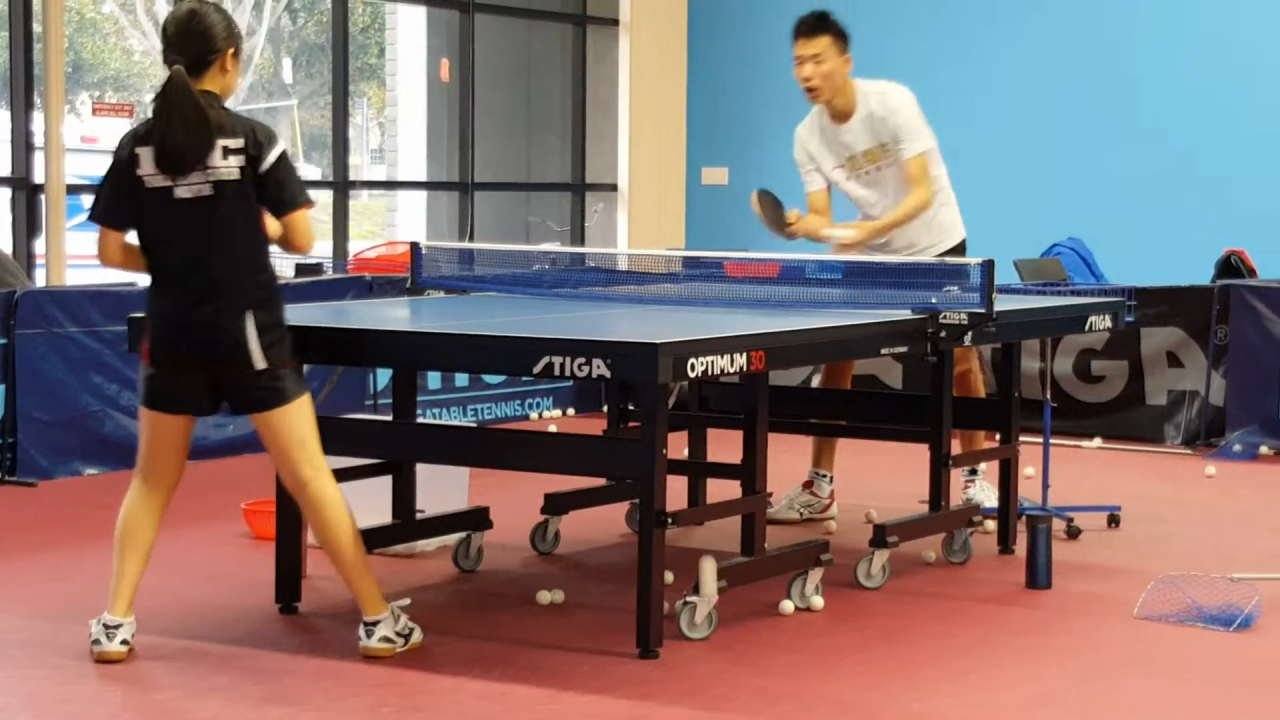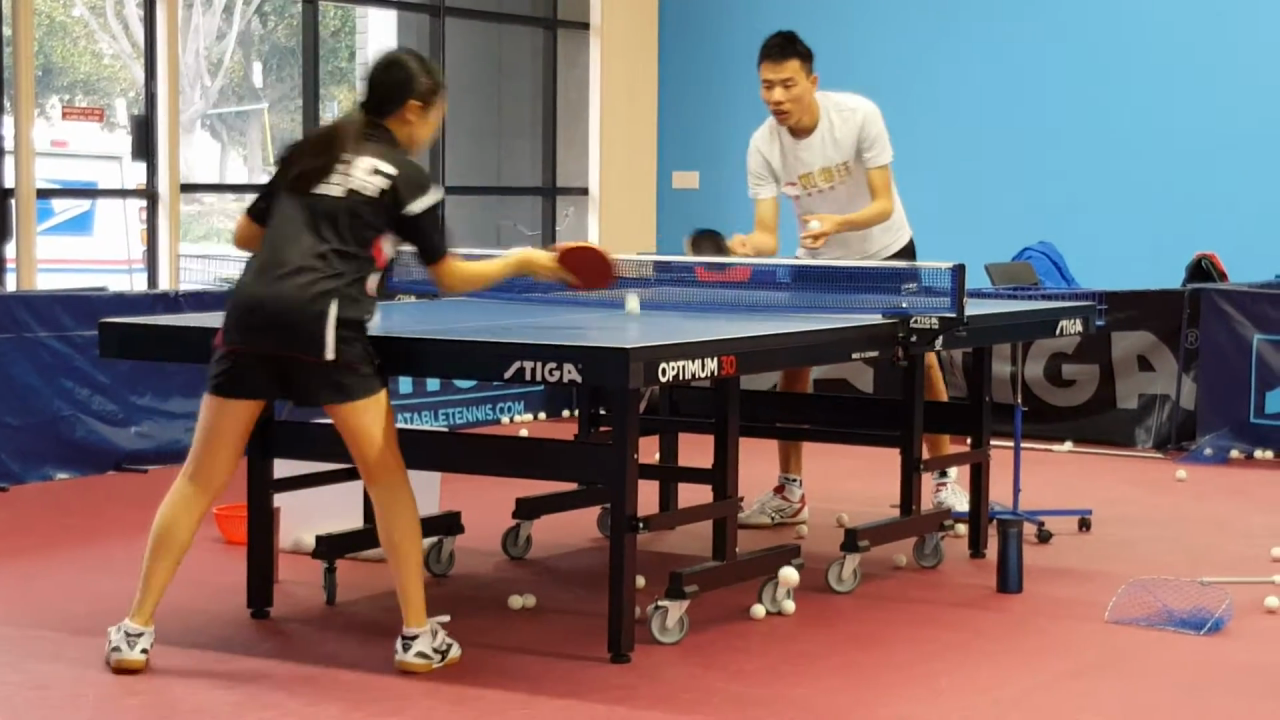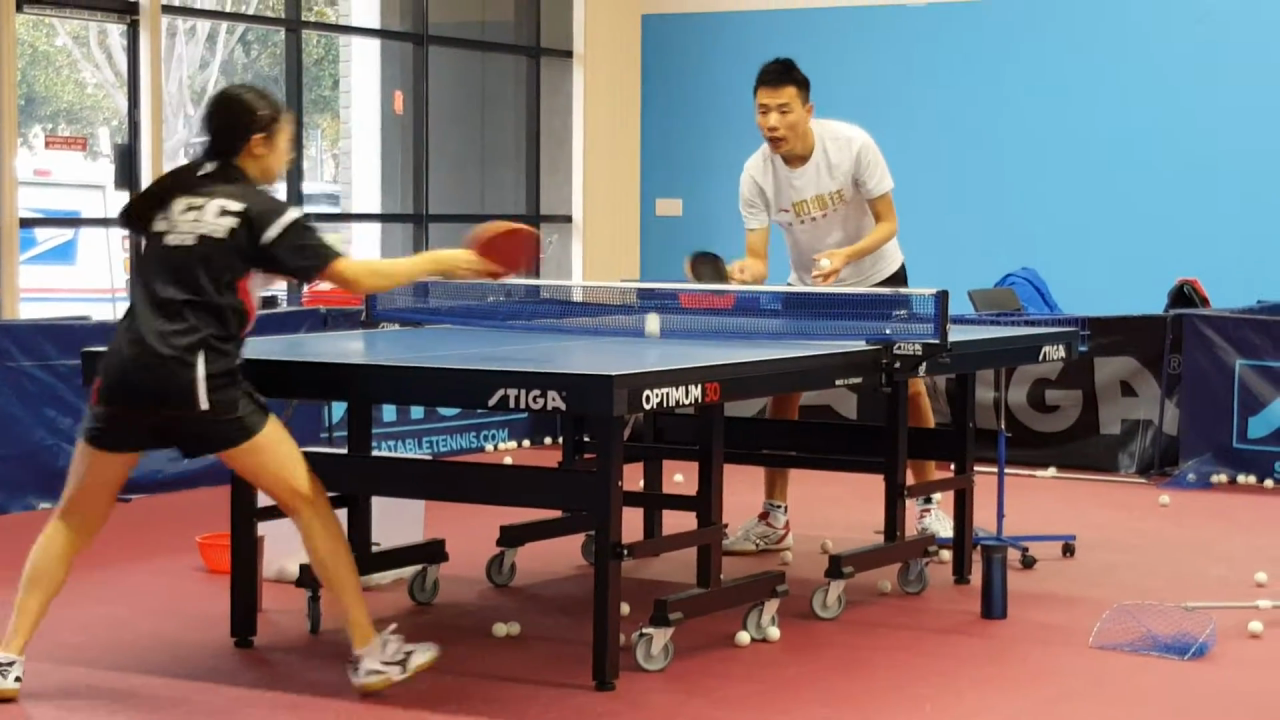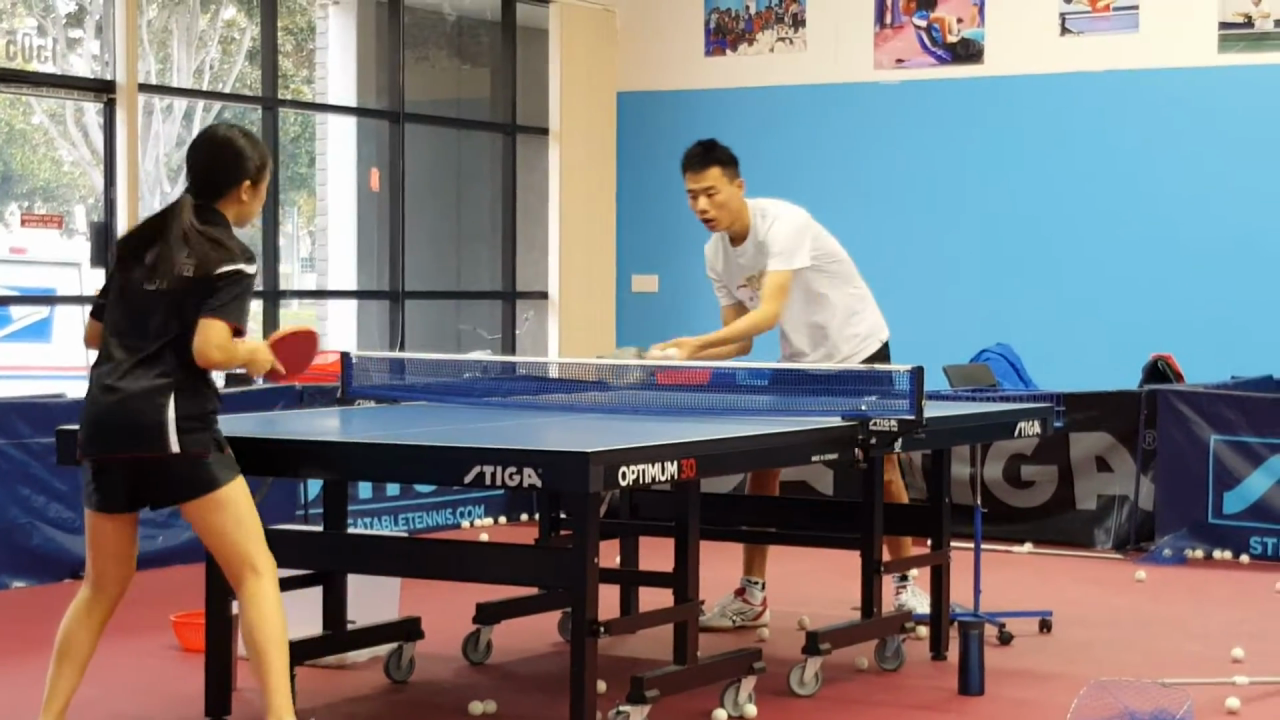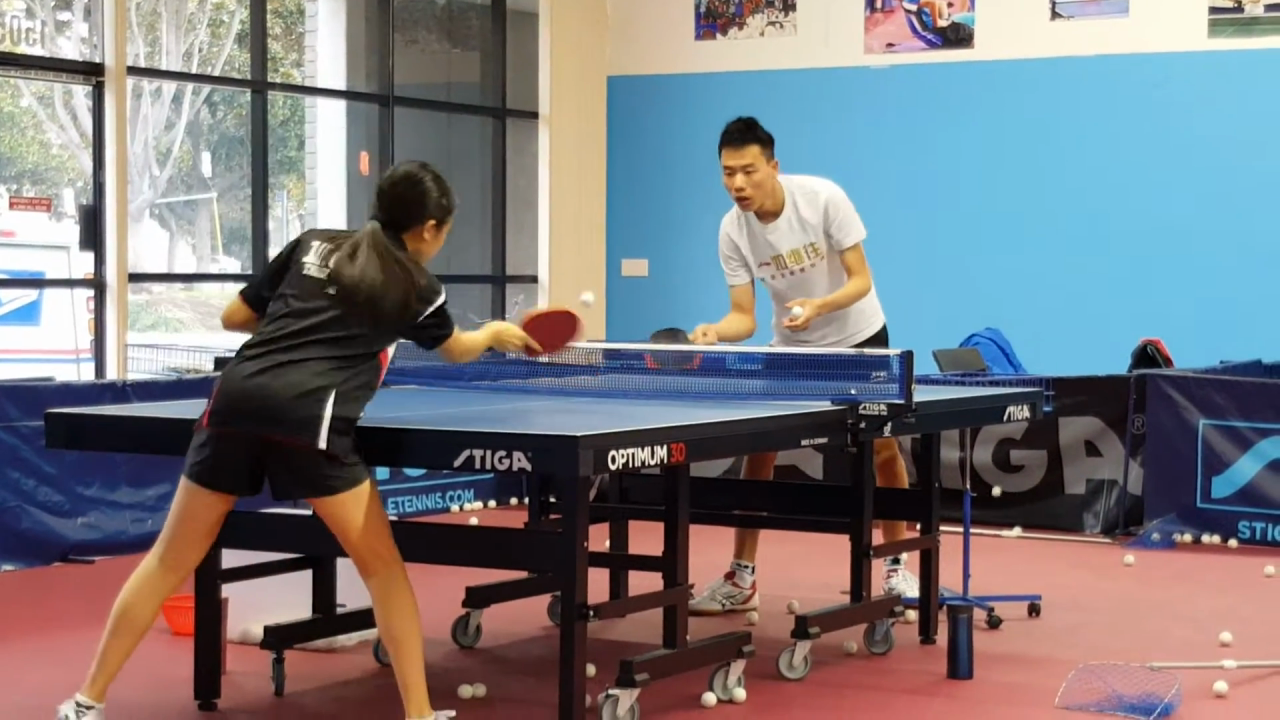
dt=1s
person 1, frame 1
left shoulder: (137, 145)
right shoulder: (253, 139)
left elbow: (110, 252)
right elbow: (301, 240)
left hip: (172, 337)
right hip: (247, 332)
left knee: (152, 481)
right knee: (309, 478)
left ankle: (114, 622)
right ankle: (378, 620)
person 1, frame 2
left shoulder: (308, 153)
right shoulder: (407, 178)
left elbow: (246, 235)
right elbow: (450, 278)
right wrist: (523, 261)
left hip: (250, 315)
right hip: (324, 323)
left knee: (200, 476)
right knee: (387, 477)
left ankle: (135, 631)
right ankle: (418, 634)
person 1, frame 3
left shoulder: (166, 197)
right shoulder: (262, 212)
right elbow: (356, 279)
right wrist: (445, 260)
left hip: (129, 372)
right hip: (199, 379)
left knee: (70, 519)
right knee: (309, 502)
right ankle: (371, 651)
person 1, frame 4
left shoulder: (140, 241)
right shoulder: (230, 257)
left elbow: (94, 334)
right elbow: (210, 350)
right wrist: (256, 355)
left hip: (105, 419)
right hip: (171, 423)
left knee: (105, 584)
right knee: (255, 572)
person 1, frame 5
left shoulder: (309, 245)
right shoulder: (416, 288)
left elbow: (234, 317)
right elbow: (455, 348)
right wrist: (497, 332)
left hip: (237, 403)
right hip: (308, 421)
left knee: (171, 559)
right knee: (383, 566)
person 2, frame 1
left shoulder: (894, 102)
right shoulder: (808, 136)
left elbow: (923, 192)
right elbow: (820, 217)
left wrist: (866, 229)
right wrist: (804, 226)
left hip: (935, 246)
right hip: (871, 257)
left knee: (961, 361)
right knee: (836, 361)
left ankle: (974, 477)
right ankle: (820, 486)
person 2, frame 2
left shoulder: (859, 115)
right shoulder: (763, 146)
left elbow: (885, 205)
right elbow: (768, 235)
left wrist: (836, 222)
right wrist: (746, 244)
left hip: (886, 252)
right hip: (820, 261)
left knee: (922, 362)
right knee: (793, 364)
left ankle: (944, 479)
right ankle: (789, 490)
person 2, frame 3
left shoulder: (853, 144)
right shoulder: (755, 173)
left elbow: (888, 223)
right elbow: (759, 261)
left wrist: (845, 254)
right wrist: (740, 271)
left hip: (878, 277)
right hip: (809, 289)
left knee: (910, 389)
right knee: (782, 390)
left ankle: (928, 505)
right ankle: (774, 517)
person 2, frame 4
left shoulder: (783, 222)
right shoulder: (715, 254)
left elbow: (770, 314)
right elbow: (738, 342)
left wrist: (693, 343)
right wrist: (687, 351)
left hip: (858, 351)
right hip: (800, 364)
left knee: (883, 468)
right knee: (762, 466)
left ankle: (905, 583)
right ankle: (752, 593)
person 2, frame 5
left shoulder: (824, 197)
right shoulder: (733, 231)
left elbow: (861, 281)
right elbow: (744, 317)
left wrist: (817, 306)
right wrist: (715, 330)
left hip: (858, 336)
right hip: (792, 347)
left knee: (884, 449)
right knee: (760, 450)
left ankle: (897, 566)
right ankle: (742, 577)
